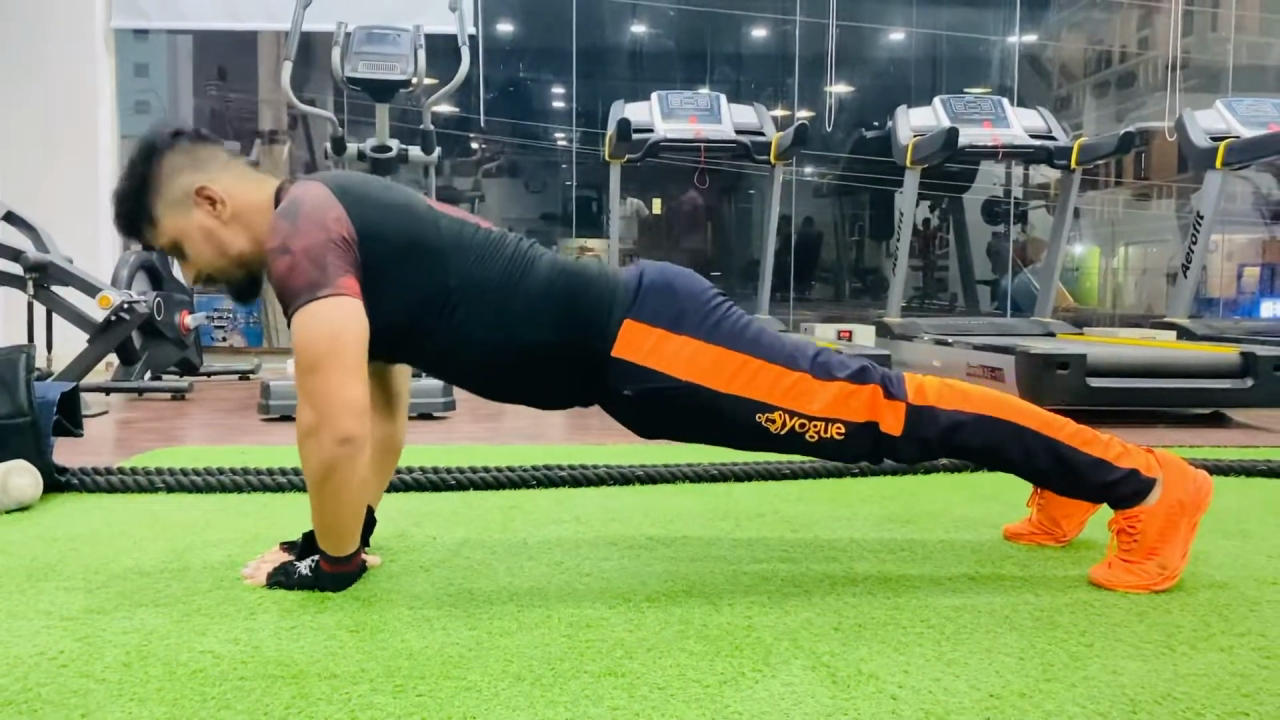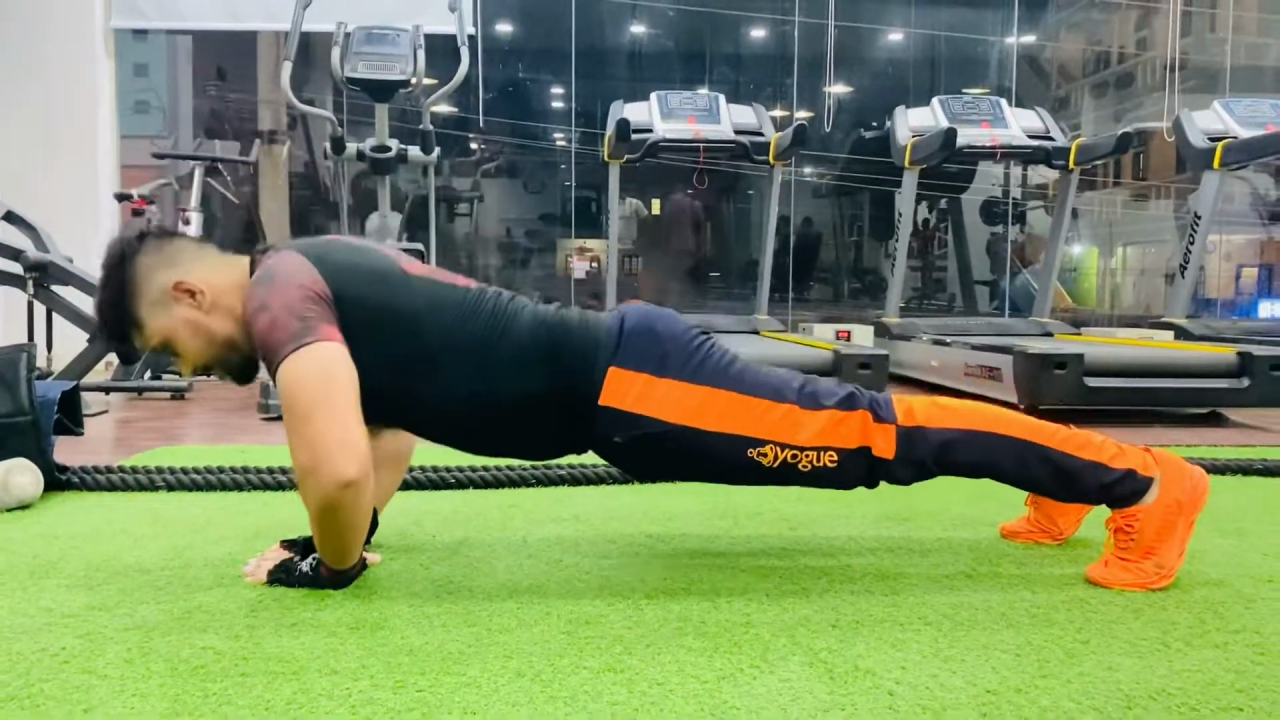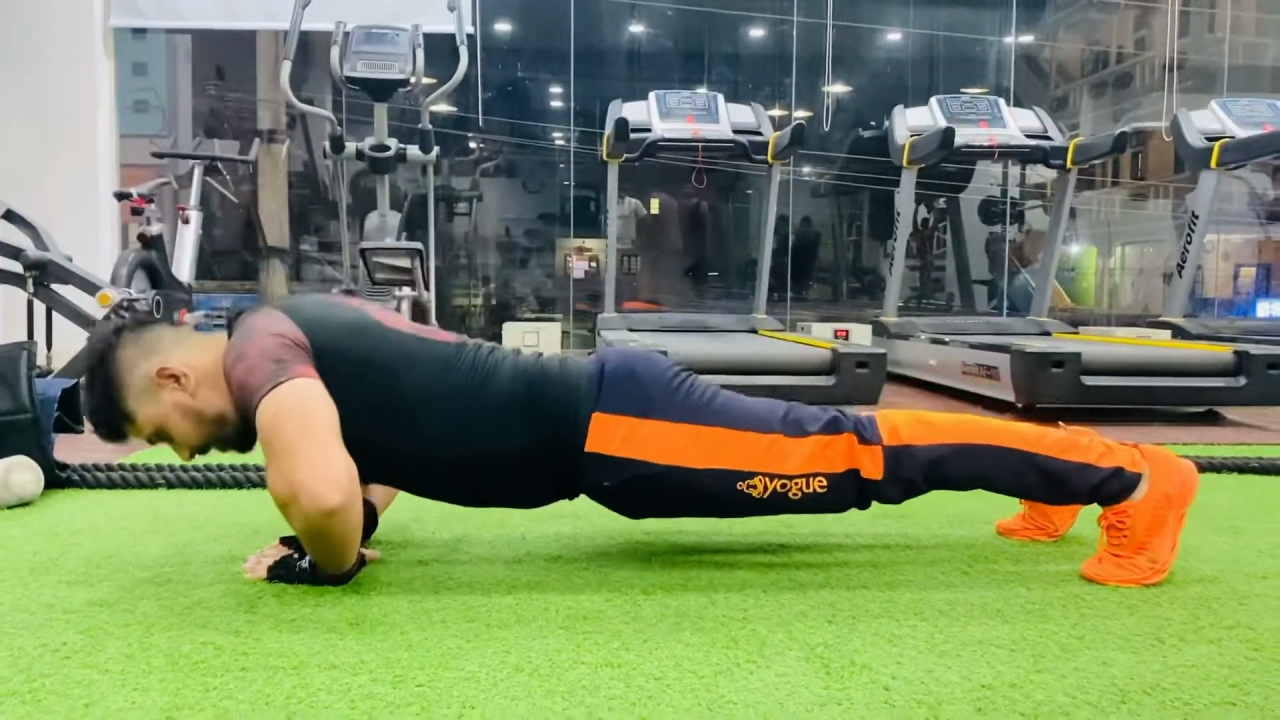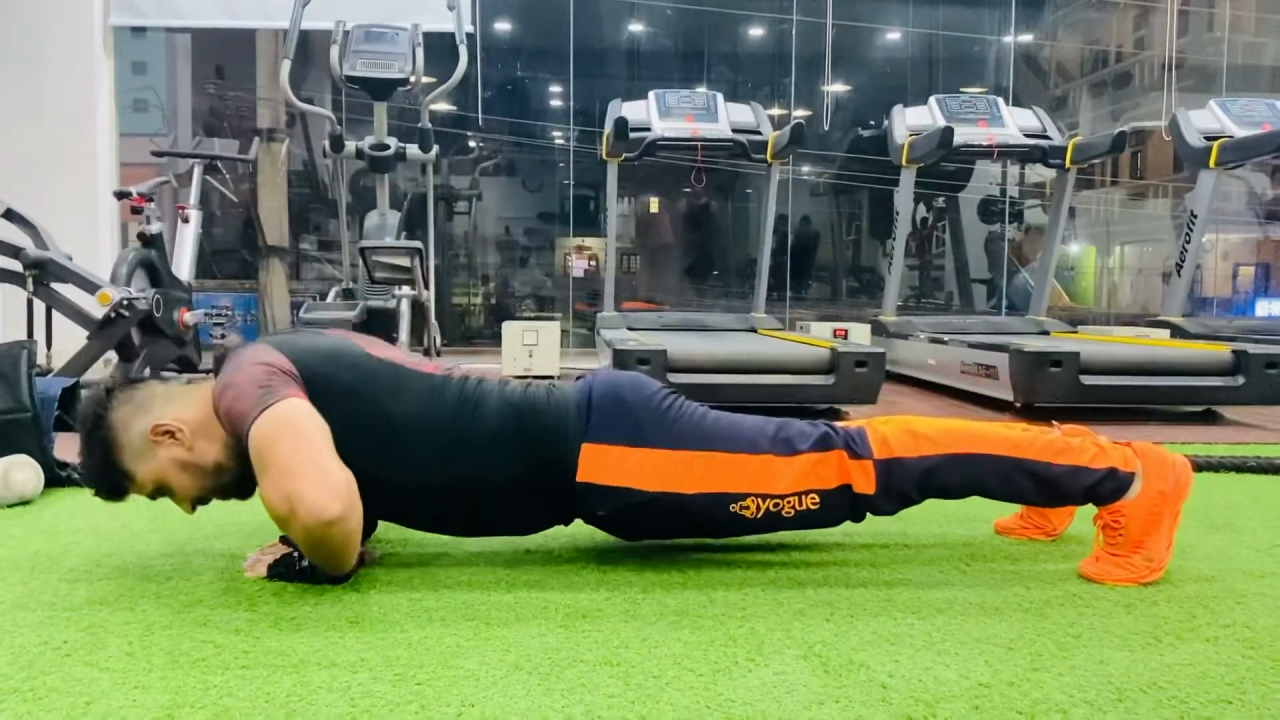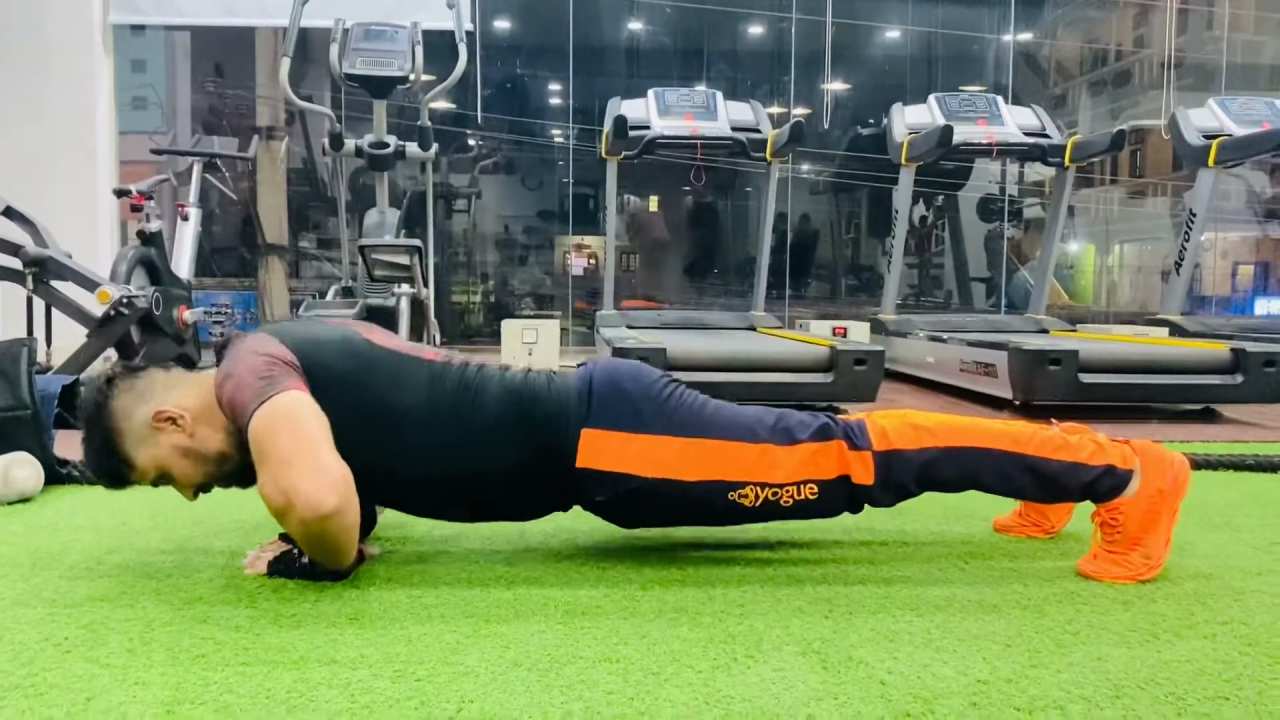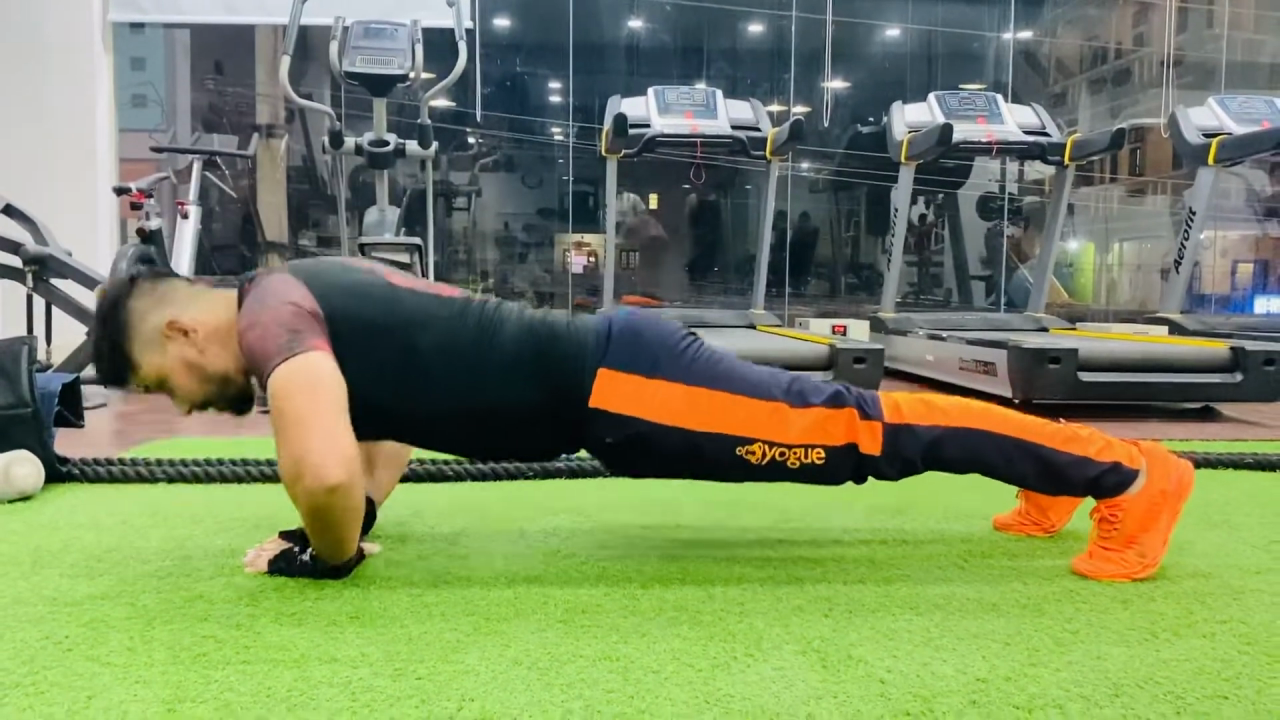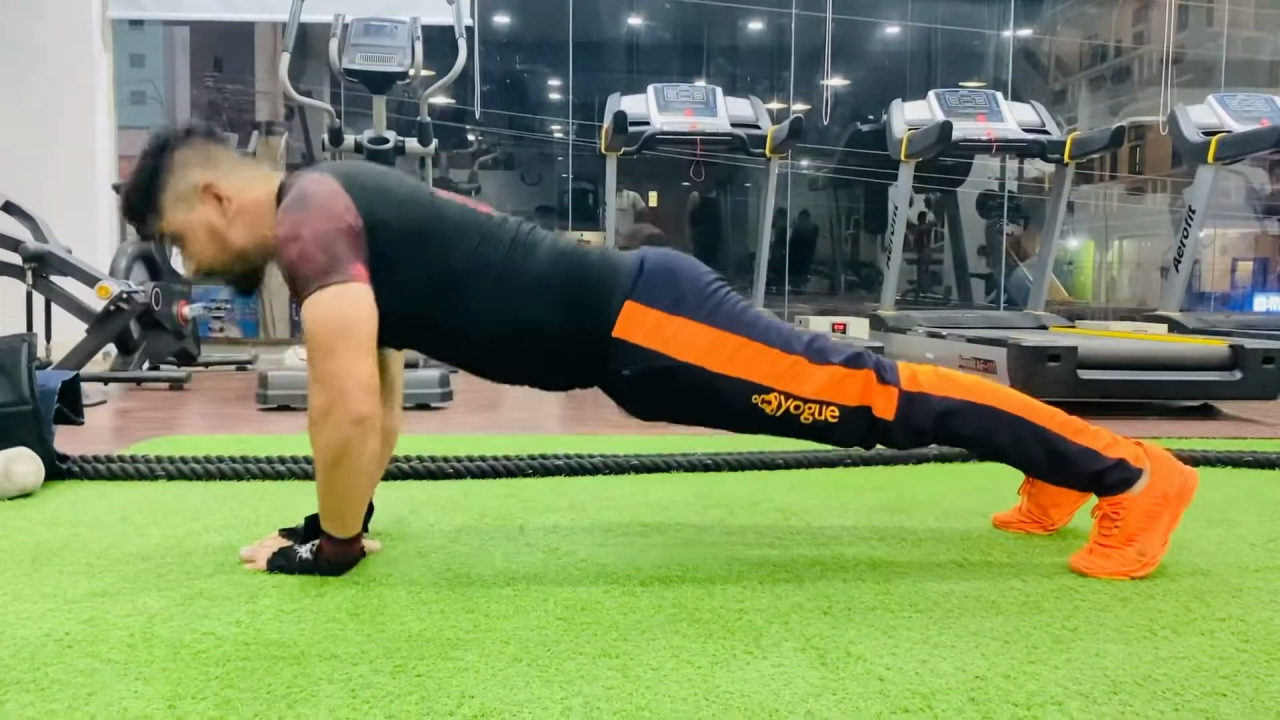
dt=0.2s
person 1, frame 1
left shoulder: (298, 231)
right shoulder: (330, 216)
left elbow: (336, 426)
right elbow: (384, 391)
left wrist: (330, 556)
right wrist: (354, 519)
left hip: (640, 341)
right hip: (628, 334)
left knee: (874, 413)
right knee: (858, 408)
left ankle: (1143, 485)
right ankle: (1071, 486)
person 1, frame 2
left shoulder: (275, 296)
right shoulder: (311, 275)
left elbow: (336, 466)
right elbow: (395, 396)
left wrist: (330, 559)
right wrist: (356, 520)
left hip: (624, 385)
right hip: (614, 370)
left knee: (865, 435)
right knee: (842, 426)
left ankle: (1140, 480)
right ankle: (1065, 476)
person 1, frame 3
left shoulder: (256, 351)
right shoulder: (302, 330)
left elbow: (321, 490)
left wrist: (330, 559)
right wrist: (355, 510)
left hip: (607, 433)
right hip: (596, 404)
left knee: (852, 456)
right knee: (826, 445)
left ankle: (1128, 476)
right ankle: (1058, 456)
person 1, frame 4
left shoulder: (248, 383)
right shoulder: (291, 362)
left elbow: (319, 499)
left wrist: (330, 561)
right wrist: (349, 522)
left hip: (597, 455)
right hip: (588, 425)
left knee: (845, 469)
right knee: (813, 452)
left ankle: (1124, 475)
right ankle: (1053, 456)
person 1, frame 5
left shoulder: (246, 371)
right shoulder: (289, 356)
left elbow: (315, 496)
left wrist: (329, 554)
right wrist: (352, 520)
left hip: (601, 440)
right hip: (591, 417)
left knee: (845, 457)
right knee: (810, 446)
left ankle: (1123, 476)
right ankle: (1052, 458)
person 1, frame 6
left shoulder: (268, 312)
right shoulder: (306, 299)
left elbow: (323, 469)
right elbow: (380, 423)
left wrist: (327, 550)
right wrist: (347, 514)
left hip: (613, 389)
right hip: (606, 376)
left knee: (852, 431)
right knee: (833, 426)
left ankle: (1122, 477)
right ankle: (1059, 465)
person 1, frame 7
left shoulder: (306, 218)
right shoulder: (330, 203)
left elbow: (345, 405)
right elbow: (377, 384)
left wrist: (333, 539)
right wrist: (351, 507)
left hip: (639, 324)
right hip: (624, 318)
left knee: (861, 395)
right knee: (847, 389)
left ankle: (1124, 477)
right ankle: (1054, 463)
